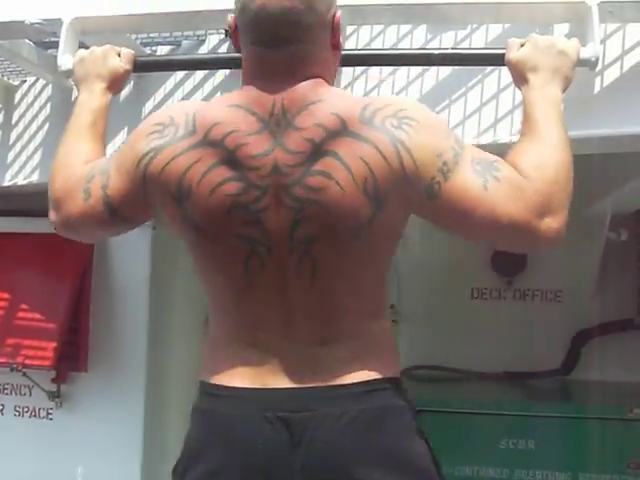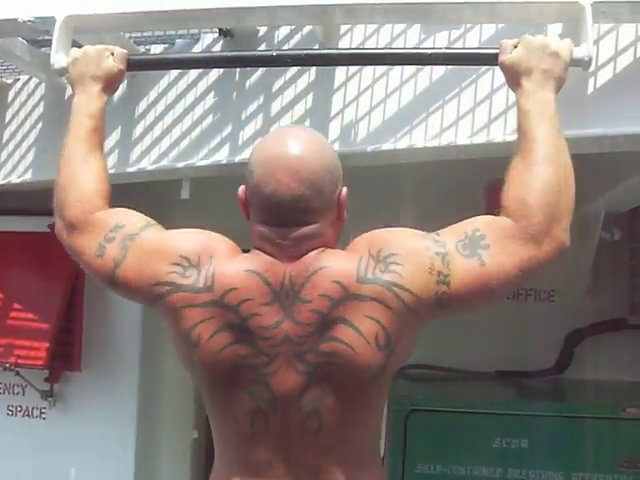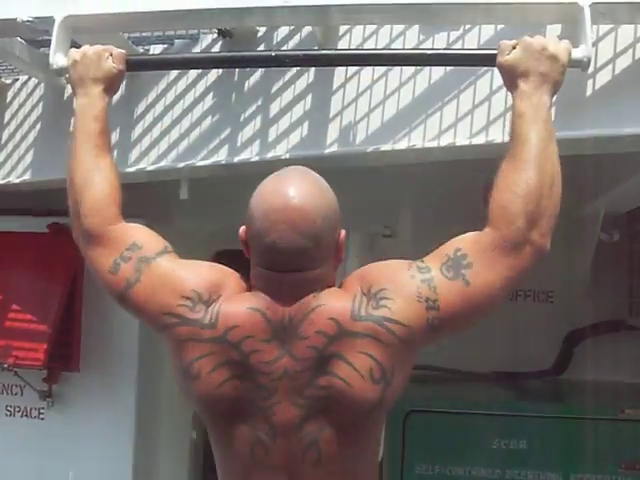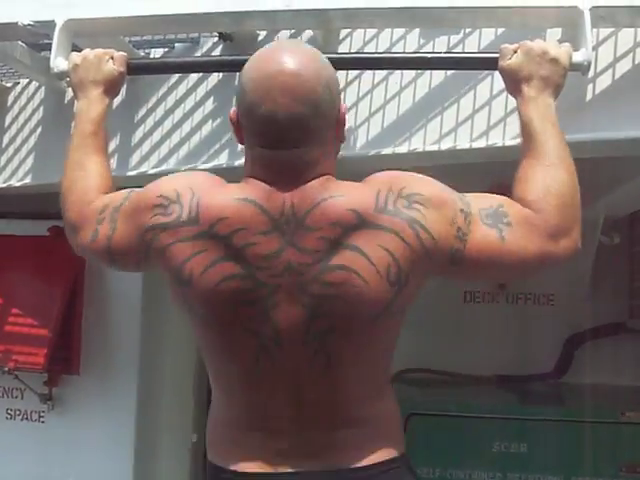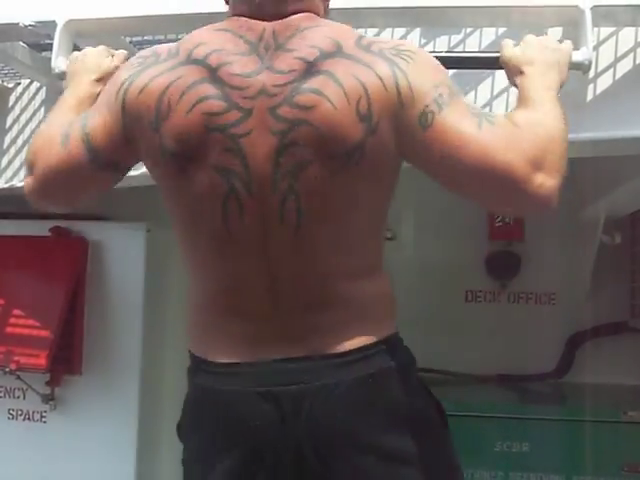
dt=0.3s
person 1, frame 1
left shoulder: (177, 132)
right shoulder: (390, 127)
left elbow: (68, 205)
right elbow: (542, 212)
left wrist: (94, 90)
right wrist: (543, 84)
right hip: (362, 434)
person 1, frame 2
left shoulder: (193, 276)
right shoulder: (386, 279)
left elbow: (76, 222)
right elbow: (540, 231)
left wrist: (90, 94)
right wrist: (537, 90)
person 1, frame 3
left shoulder: (200, 311)
right shoulder: (383, 311)
left elbow: (96, 228)
right elbow: (522, 232)
left wrist: (91, 96)
right wrist: (532, 92)
person 1, frame 4
left shoulder: (184, 212)
right shoulder: (397, 213)
left elbow: (84, 222)
right elbow: (554, 231)
left wrist: (91, 98)
right wrist: (536, 95)
person 1, frame 5
left shoulder: (154, 75)
right shoulder: (385, 69)
left elbow: (45, 181)
right elbow: (534, 179)
left wrist: (82, 81)
right wrist: (539, 76)
left hip: (226, 398)
right hip: (359, 388)
